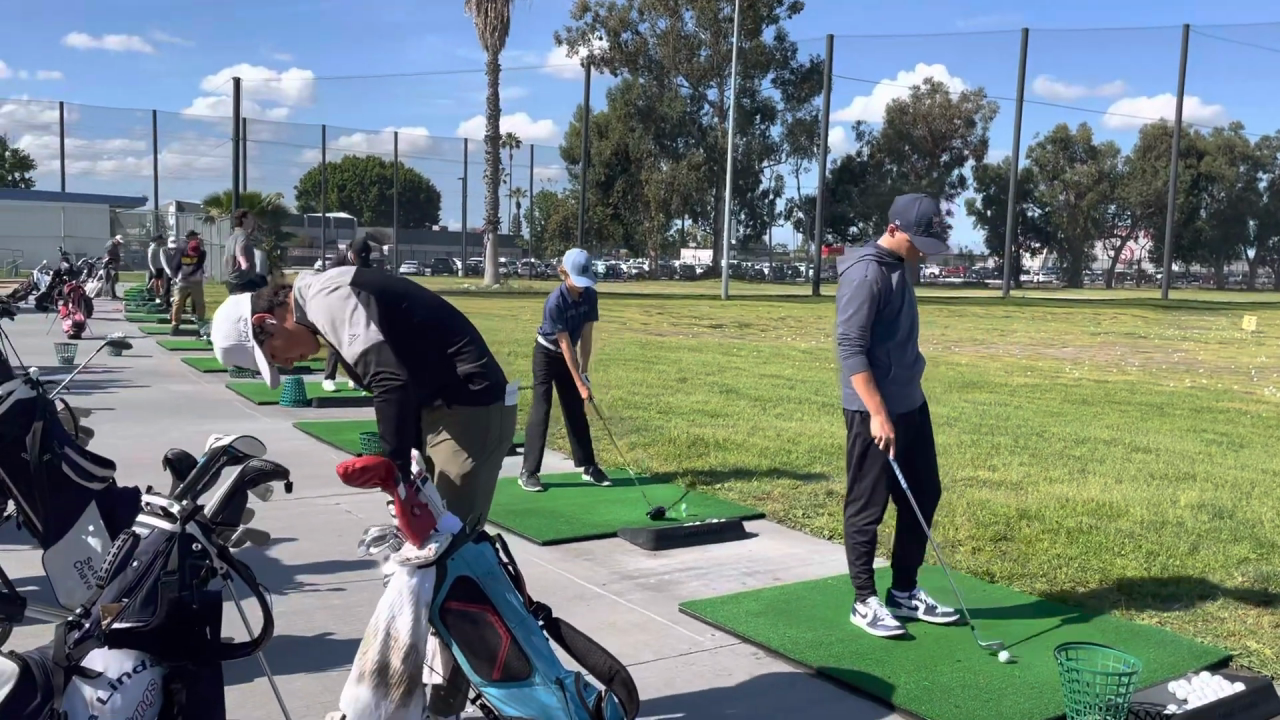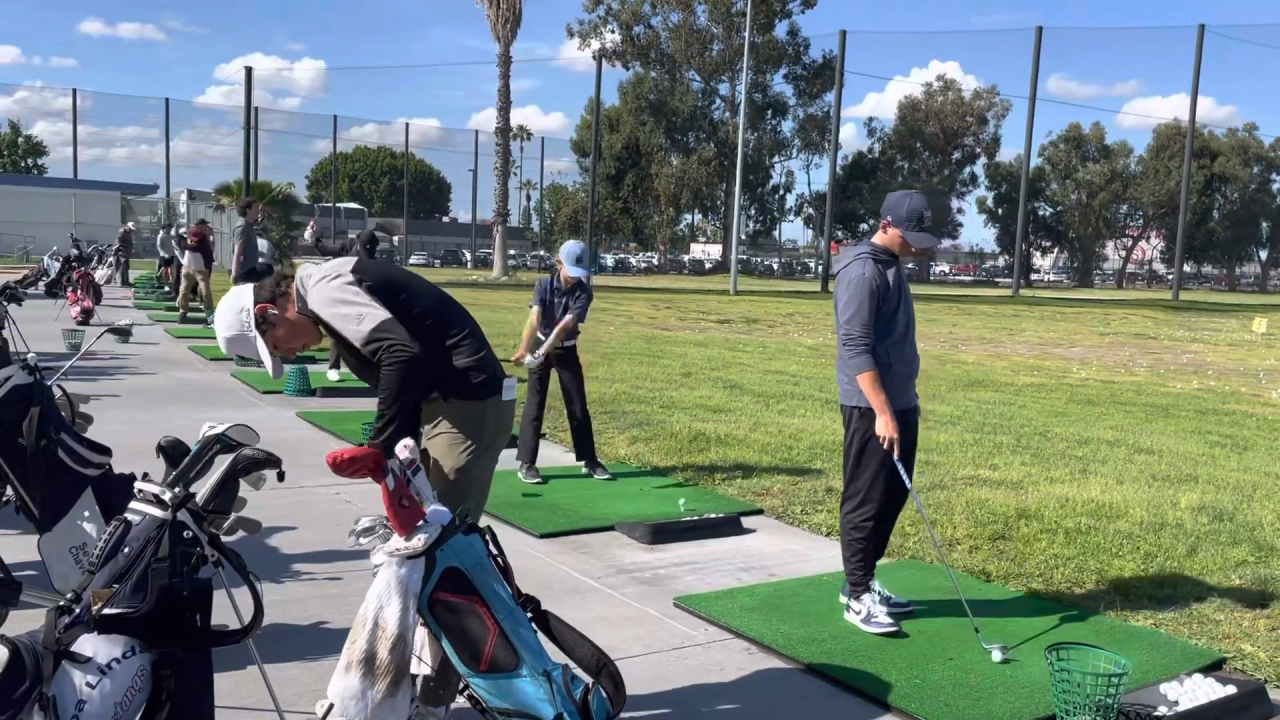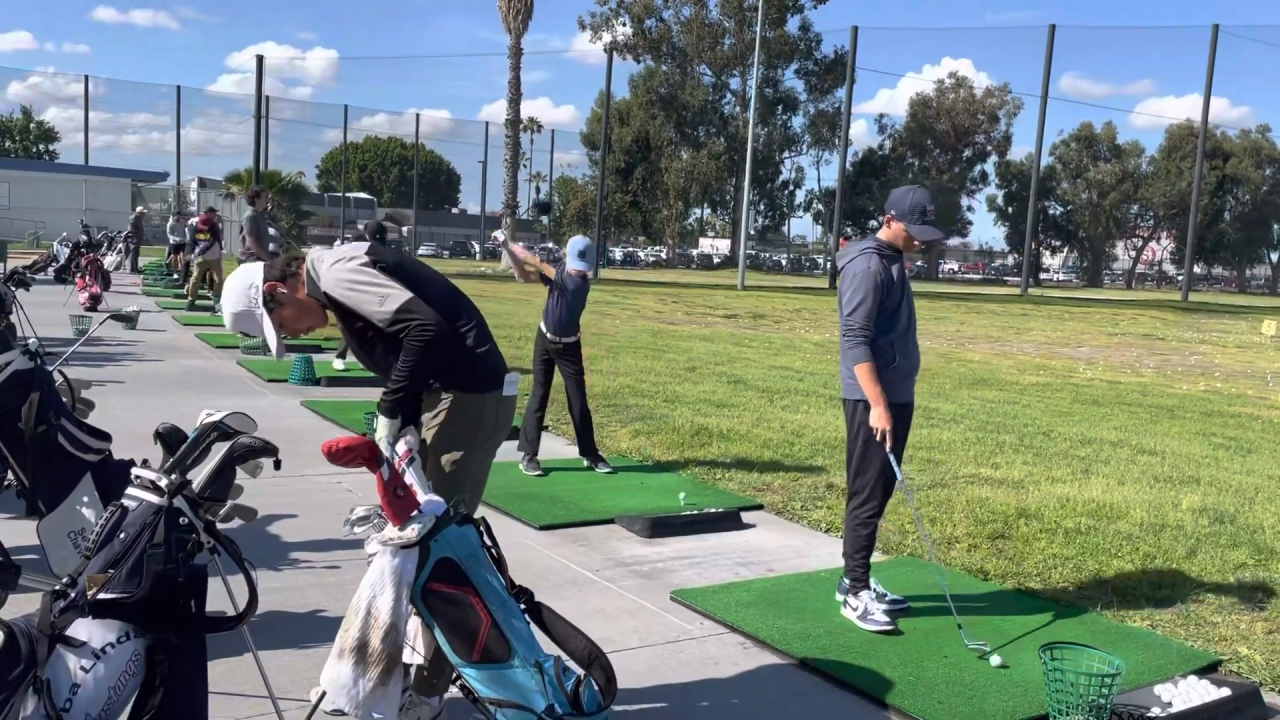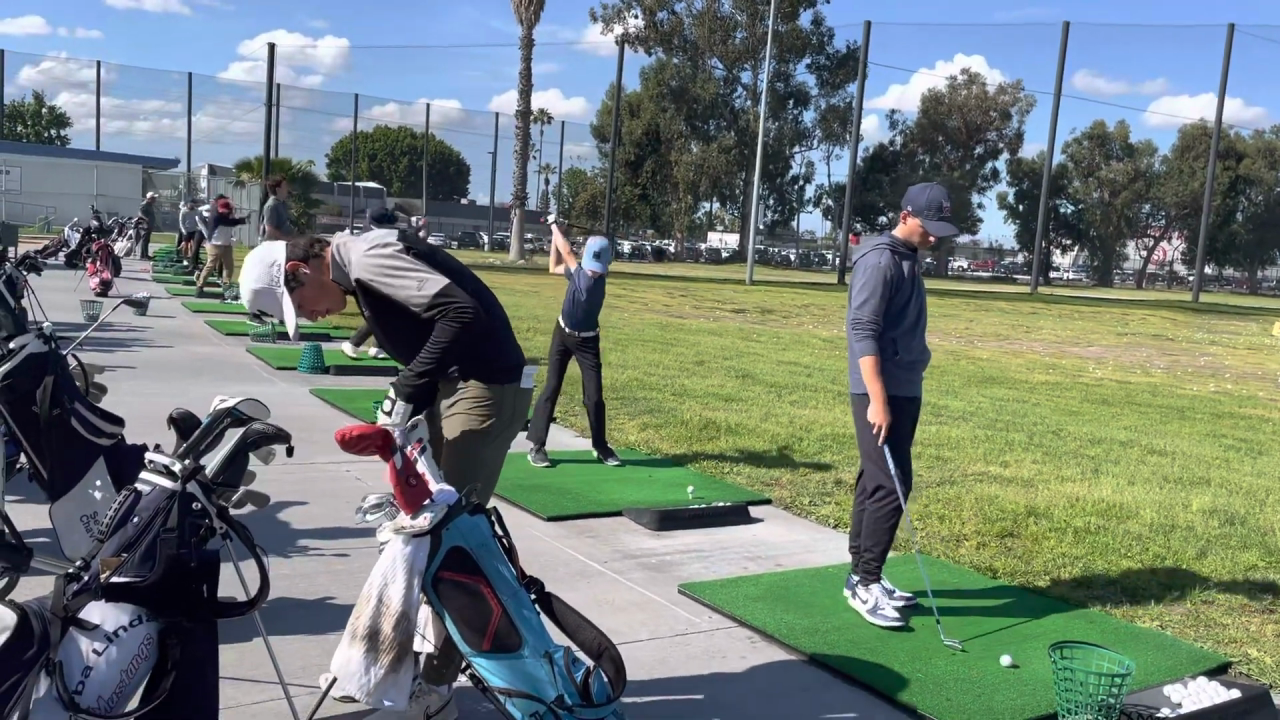
dt=0.3s
person 1, frame 1
left shoulder: (898, 266)
right shoulder: (864, 275)
right elbow: (851, 350)
right wrist: (878, 415)
left hip: (910, 402)
right hip: (872, 409)
left knee: (924, 494)
right knee: (867, 506)
left ankle: (904, 590)
right ankle: (865, 600)
person 1, frame 2
left shoulder: (893, 263)
right shoulder: (861, 272)
right elbow: (856, 349)
right wrist: (882, 413)
left hip: (902, 399)
right hip: (870, 406)
left knee: (894, 495)
right knee: (864, 501)
left ankle: (864, 579)
right ankle: (857, 595)
person 1, frame 3
left shoulder: (892, 261)
right shoulder: (866, 266)
right elbow: (855, 341)
right wrist: (878, 405)
left hip: (897, 395)
right hip: (873, 399)
left knee: (876, 489)
right knee: (869, 492)
left ankle: (855, 578)
right ankle: (856, 592)
person 1, frame 4
left shoulder: (909, 258)
right shoulder: (879, 261)
right elbow: (863, 334)
right wrist: (877, 399)
left hip: (905, 390)
right hip: (880, 392)
left knee: (875, 483)
right knee: (890, 485)
left ankle: (861, 574)
right ankle: (867, 584)
person 2, frame 1
left shoulder: (325, 297)
right shoulder: (327, 301)
left elbow: (392, 382)
right elbow: (406, 377)
left wrist: (397, 474)
right wrist: (409, 469)
left hip: (470, 409)
right hip: (444, 409)
person 2, frame 2
left shoulder: (323, 287)
right shoulder: (331, 285)
left elbow: (401, 355)
left wrist: (381, 451)
right wrist: (398, 448)
left hip: (466, 404)
right hip: (442, 403)
person 2, frame 3
left shoulder: (337, 271)
right shoulder: (337, 283)
left elbow: (426, 329)
left wrist: (388, 413)
right wrist: (397, 436)
left hip: (470, 395)
right hip: (440, 393)
person 2, frame 4
left shoulder: (367, 256)
right shoulder: (358, 271)
left elbow: (463, 314)
left wrist: (404, 392)
right wrist: (401, 418)
left hip: (486, 387)
right hip: (454, 384)
right ankle: (416, 653)
person 3, frame 1
left shoulder: (590, 296)
right shoulder: (555, 302)
left elbow: (586, 336)
right elbow: (564, 344)
left wrist: (583, 373)
right wrist: (579, 383)
left hip: (571, 355)
right hip: (546, 355)
left knee: (577, 411)
right knee: (541, 412)
left ankle: (589, 467)
right ankle: (528, 471)
person 3, frame 2
left shoulder: (584, 292)
right shoulder: (544, 285)
left elbow: (565, 326)
right elbow: (534, 319)
left wrist: (542, 352)
right wrist: (524, 349)
left hip: (567, 349)
right hip: (539, 348)
left knee: (578, 406)
right knee: (535, 404)
left ankle: (589, 460)
right ankle: (526, 463)
person 3, frame 3
left shoulder: (578, 284)
right shoulder: (559, 273)
left elbow: (538, 264)
right elbow: (526, 272)
left wrist: (507, 243)
right wrist: (512, 251)
left hip: (568, 347)
right hip: (545, 340)
left knee: (578, 402)
right knee: (539, 397)
left ankle: (590, 454)
right ankle: (528, 455)
person 3, frame 4
left shoulder: (594, 282)
right shoulder: (580, 271)
left elbow: (567, 252)
right elbow: (554, 267)
left wrist: (554, 225)
right wrist: (555, 233)
left hip: (587, 341)
right hip: (563, 334)
left knee: (594, 395)
right knee: (551, 388)
left ankle: (600, 446)
right ankle: (536, 445)
